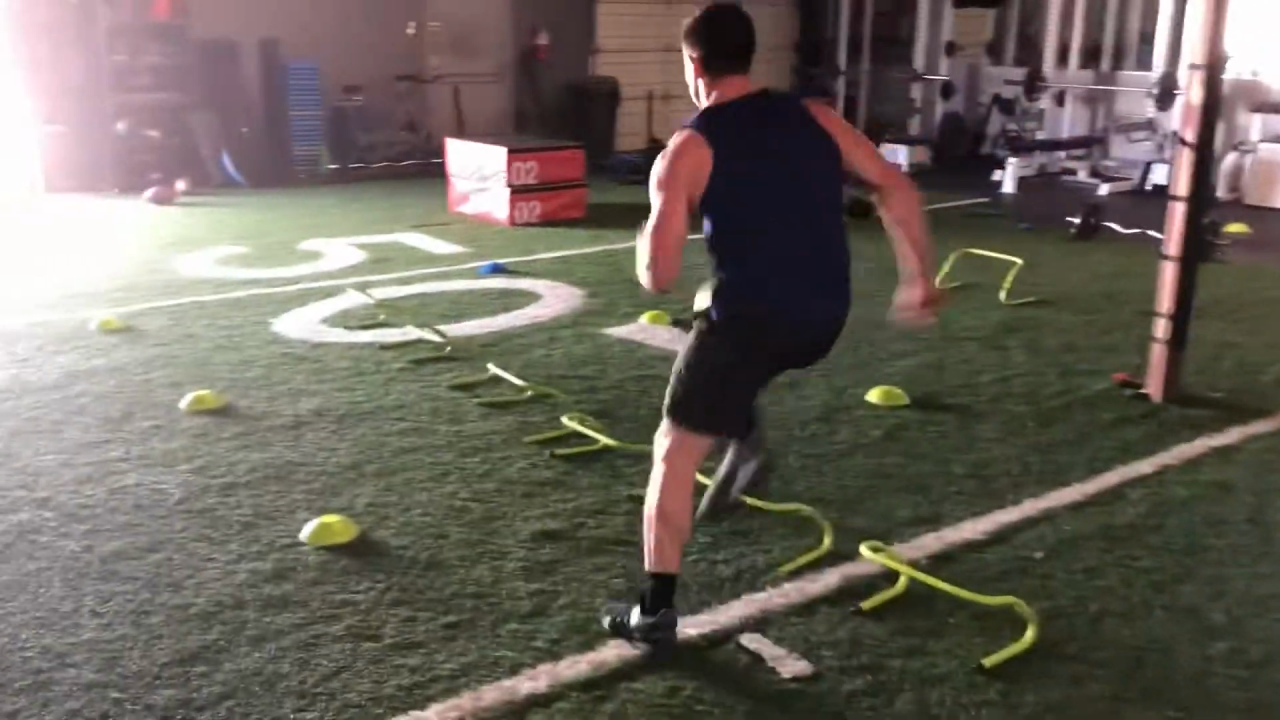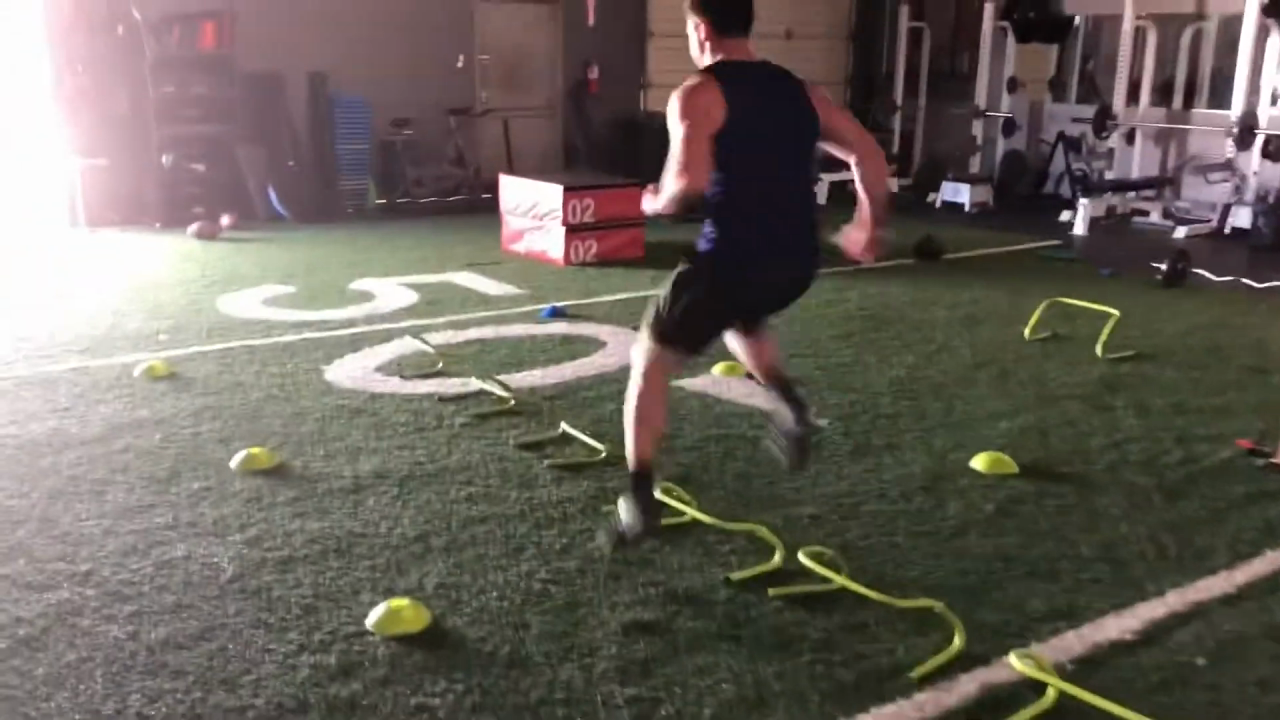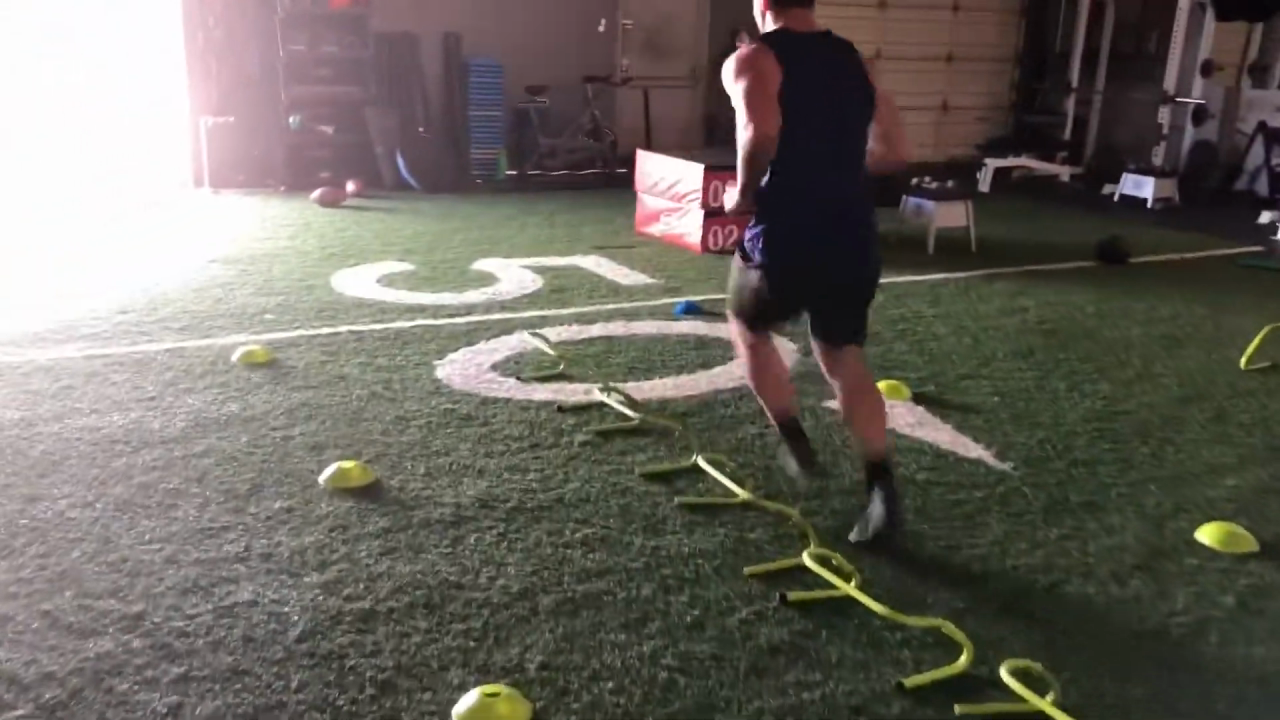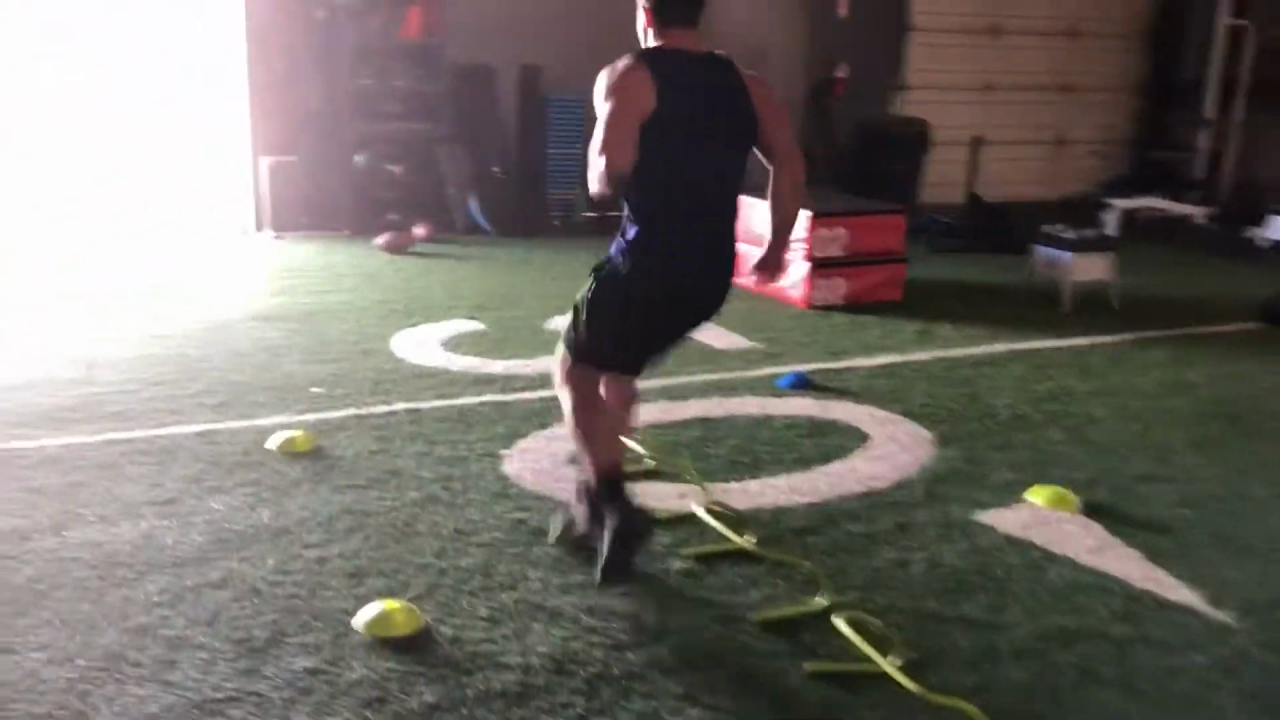
dt=1s
person 1, frame 1
left shoulder: (691, 146)
right shoulder: (814, 117)
left elbow: (659, 274)
right elbow: (893, 188)
left wrist: (650, 266)
right wrist: (917, 277)
left hip: (751, 316)
right hip: (825, 318)
left knee: (675, 450)
left ankle: (654, 611)
right ankle: (743, 443)
person 1, frame 2
left shoulder: (697, 94)
right shoulder: (797, 89)
left elbow: (690, 181)
right elbow: (867, 154)
left wrist: (661, 201)
right wrist: (868, 222)
left hip: (736, 262)
right hip: (794, 262)
left knee: (652, 361)
right knee: (742, 324)
left ankle: (638, 504)
right ankle: (792, 408)
person 1, frame 3
left shoulder: (753, 61)
right shoulder: (853, 62)
left elbow: (761, 130)
right elbow: (890, 154)
left wrist: (745, 189)
left hip: (785, 246)
right hip: (853, 246)
left knee: (747, 325)
right knee: (846, 365)
left ankle: (796, 441)
right ankle: (882, 489)
person 1, frame 4
left shoulder: (627, 78)
right shoulder: (747, 88)
left elbow: (609, 169)
right elbow: (791, 176)
left wrist: (608, 185)
right wrist: (777, 245)
left hip: (647, 268)
right hip: (708, 278)
left knee: (576, 371)
right knee: (613, 379)
left ankle: (618, 509)
